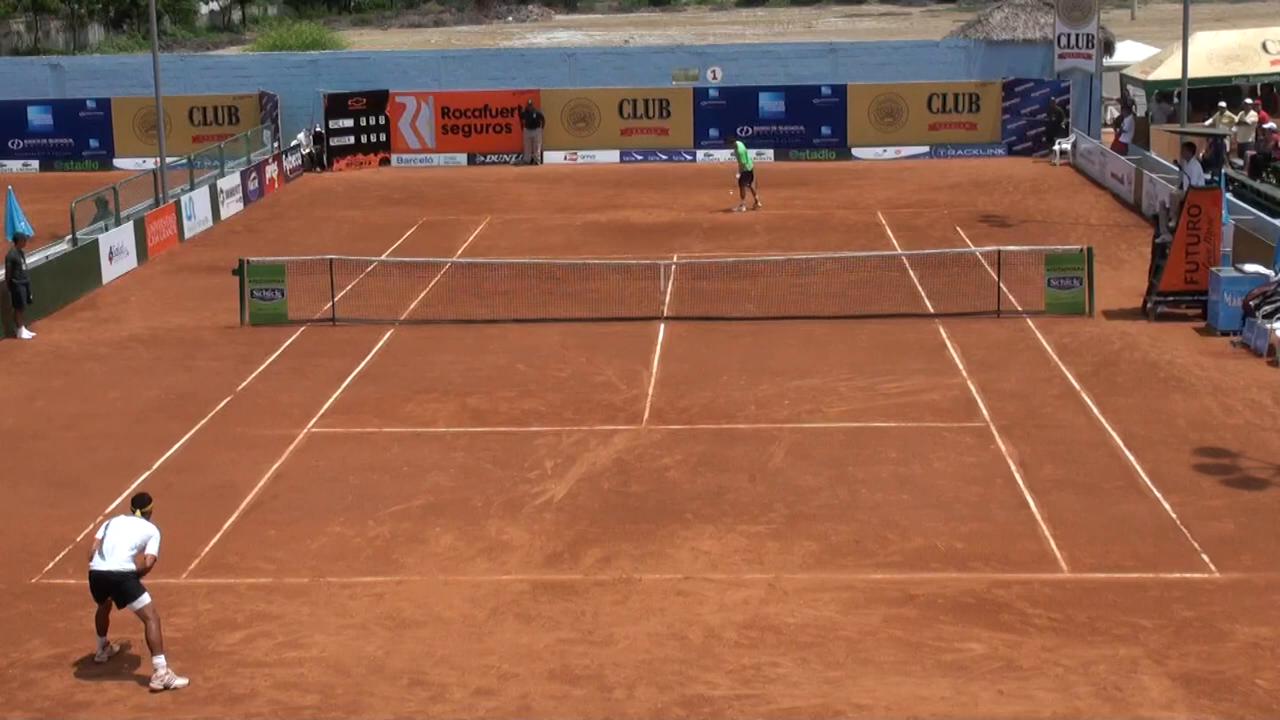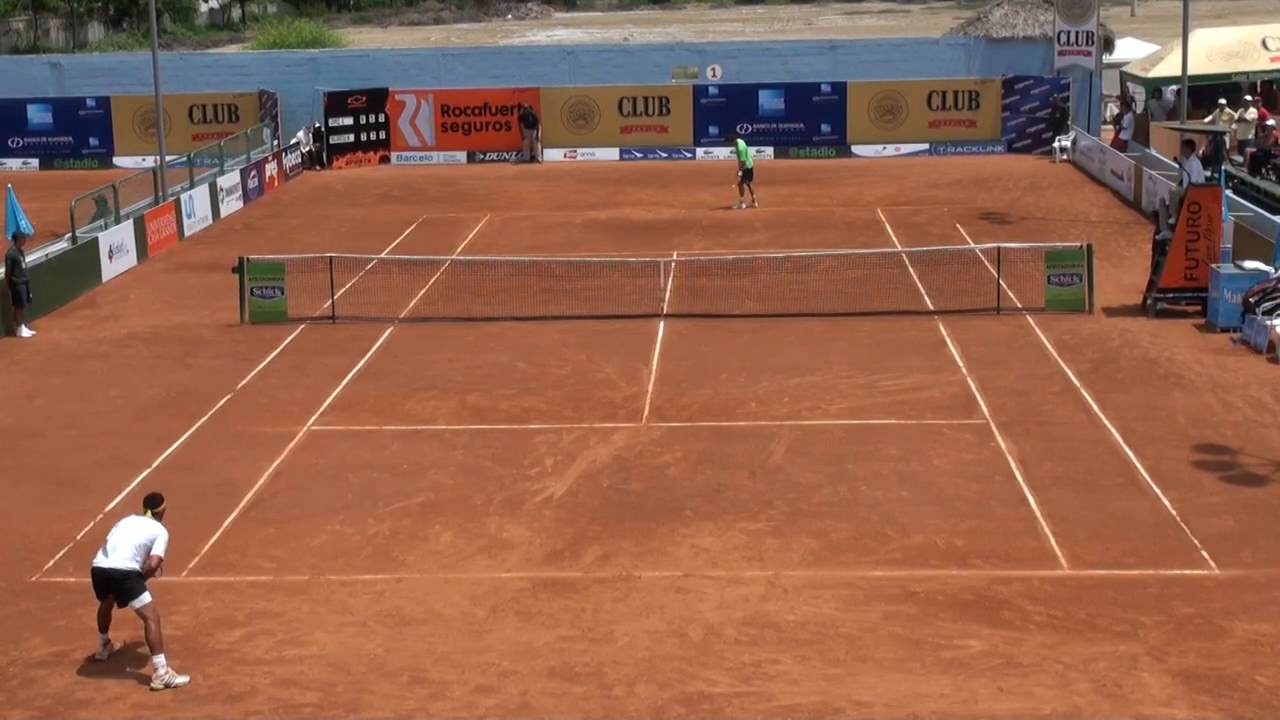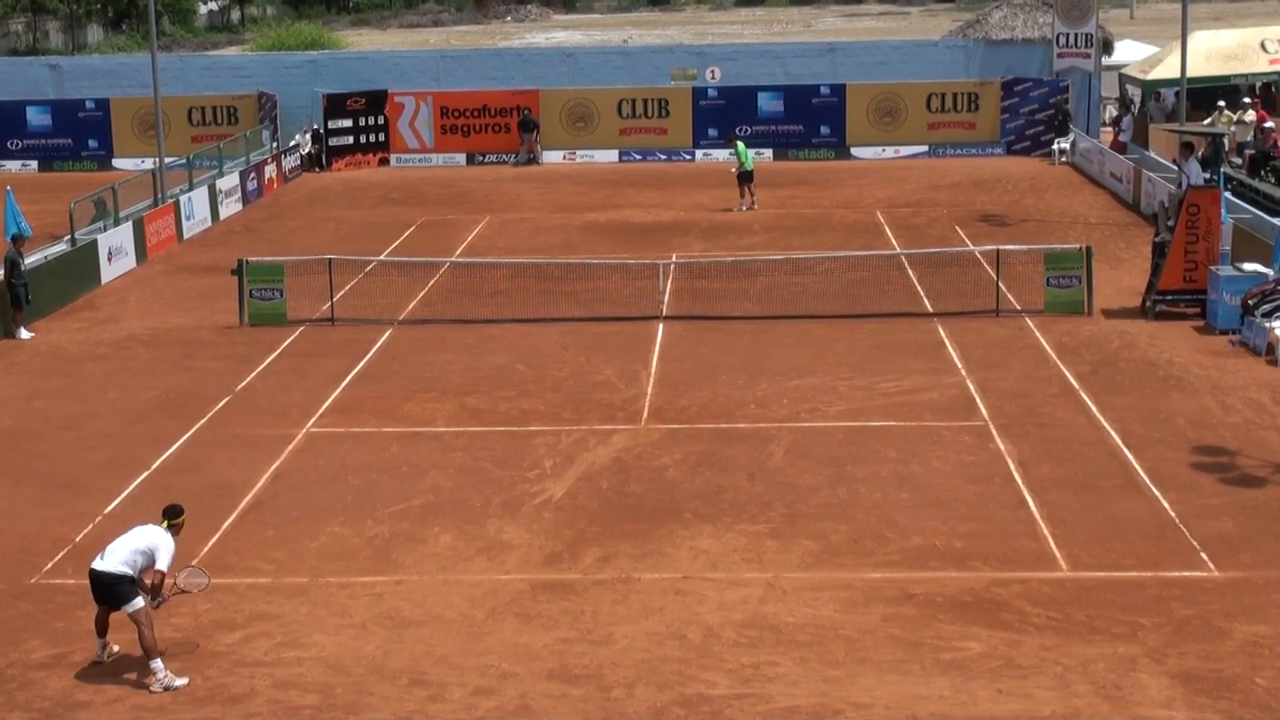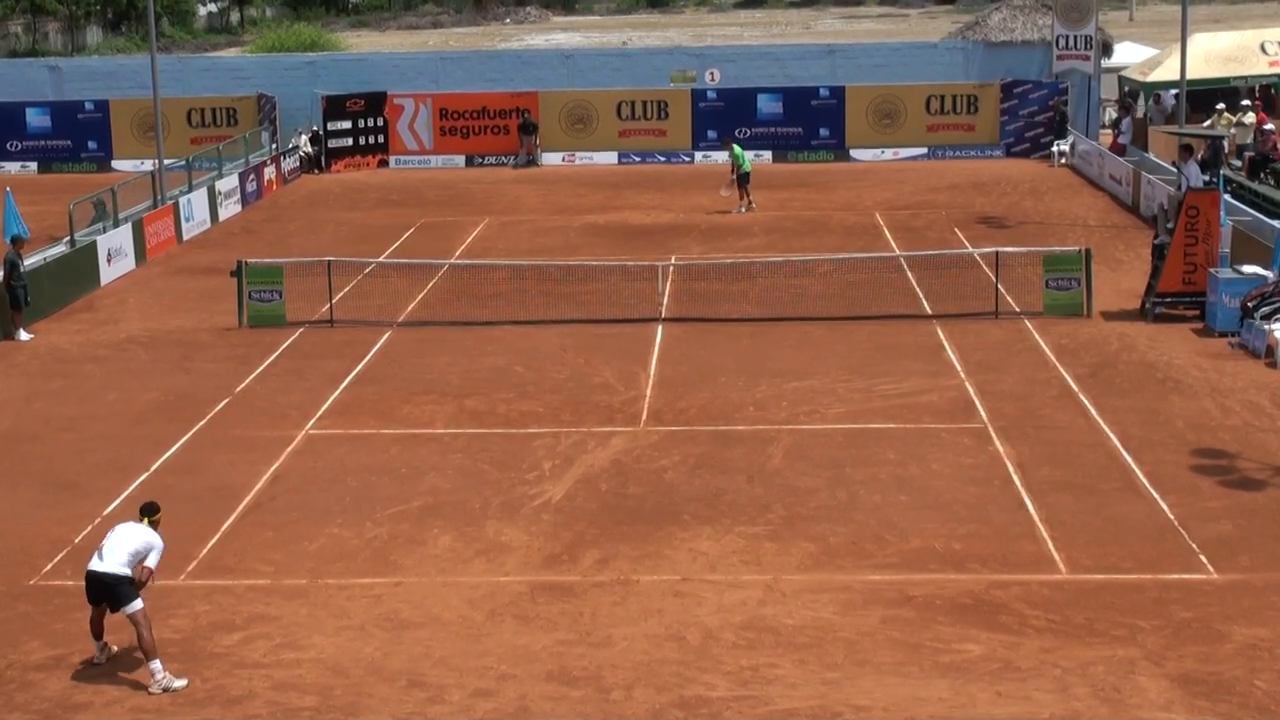
dt=0.7s
person 1, frame 1
left shoulder: (112, 521)
right shoulder: (152, 530)
left elbow: (92, 553)
right elbow: (148, 564)
right wrist: (134, 578)
left hip: (96, 571)
right hip: (121, 573)
left knee: (104, 606)
right knee: (151, 617)
left ankle: (103, 649)
right ankle: (161, 674)
person 1, frame 2
left shoulder: (126, 520)
right shoulder: (160, 530)
right elbow: (153, 564)
right wrist: (142, 579)
left hip: (98, 567)
right hip: (123, 571)
left knee: (106, 603)
right knee: (151, 617)
left ankle: (104, 647)
right ankle: (161, 674)
person 1, frame 3
left shoulder: (145, 529)
right shoulder: (167, 542)
right elbow: (158, 579)
left wrist: (149, 594)
right wrist: (154, 599)
left hip: (96, 570)
right hip: (115, 575)
left knee: (104, 609)
right knee: (145, 623)
left ankle: (102, 650)
right ankle: (160, 677)
person 1, frame 4
left shoulder: (120, 527)
right shoulder: (156, 541)
right elbow: (143, 578)
right wrist: (130, 592)
left hip: (93, 572)
right hip: (116, 577)
left knee: (98, 611)
right knee: (142, 624)
left ankle: (101, 652)
right ankle: (159, 678)
